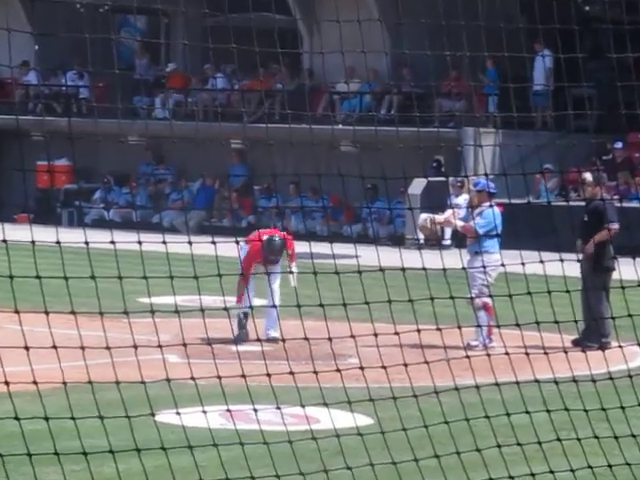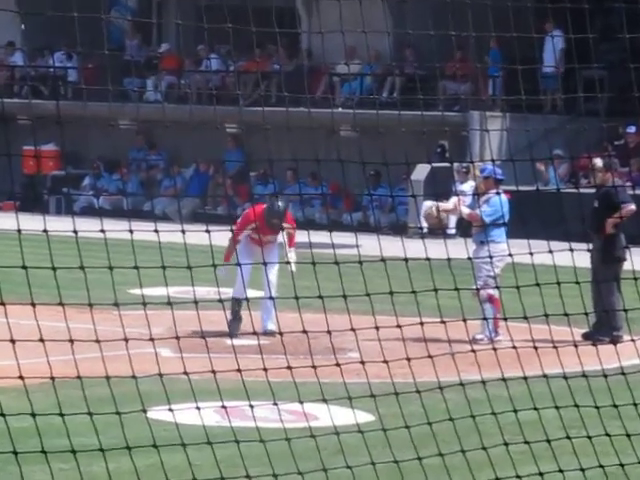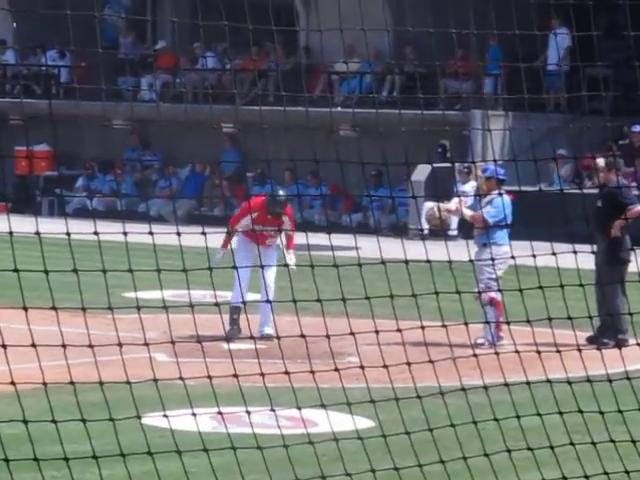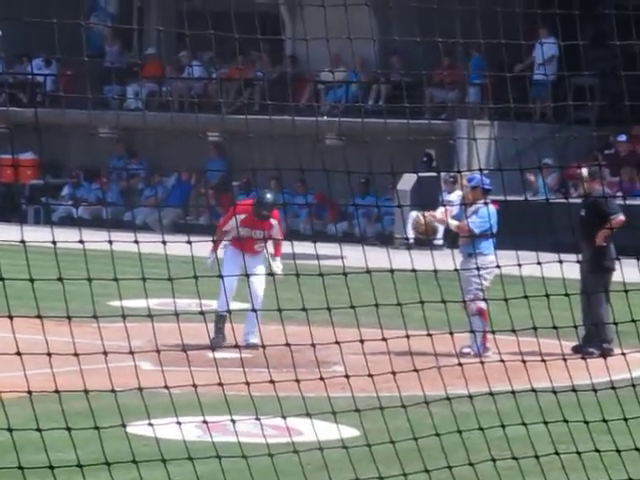
dt=0.2s
person 1, frame 1
left shoulder: (604, 204)
right shoulder: (591, 203)
left elbow: (614, 227)
left wrist: (594, 240)
right wrist: (582, 240)
left hip: (600, 256)
right hip: (588, 255)
left knee: (599, 297)
right knee: (587, 296)
left ankle: (603, 339)
right ankle: (589, 334)
person 1, frame 2
left shoulder: (615, 188)
right shoulder: (602, 188)
left elbow: (631, 208)
left wrist: (612, 220)
left hip: (611, 244)
right hip: (599, 242)
left knee: (610, 288)
right knee: (598, 287)
left ankle: (615, 332)
right ankle: (601, 327)
person 1, frame 3
left shoulder: (618, 188)
right shoulder: (606, 187)
left wrist: (618, 223)
left hip: (615, 245)
right hip: (604, 243)
left knee: (614, 290)
right knee: (602, 289)
left ankle: (620, 335)
right ankle: (605, 331)
person 1, frame 4
left shoulder: (602, 197)
right shoulder: (591, 196)
left elbow: (619, 218)
left wrist: (603, 233)
left hip: (600, 254)
right hip: (589, 252)
left knee: (599, 299)
right knee: (587, 298)
left ankle: (605, 344)
right ankle: (590, 340)
person 2, frame 1
left shoulder: (490, 212)
right shoulder: (476, 211)
left elbow: (471, 230)
right elbow: (460, 222)
left wrist: (454, 221)
right wrist: (437, 219)
left hip: (486, 259)
right hip: (477, 259)
left knee: (480, 296)
right knee: (478, 297)
left ankle: (485, 339)
right ankle: (484, 337)
person 2, frame 2
left shoulder: (497, 199)
right shoulder: (483, 198)
left elbow: (476, 217)
right elbow: (463, 209)
left wrist: (460, 208)
right wrist: (444, 207)
left hip: (492, 248)
right hip: (483, 248)
left knee: (486, 288)
right knee: (484, 288)
left ankle: (492, 332)
right ankle: (489, 330)
person 2, frame 3
left shoulder: (501, 200)
right shoulder: (484, 199)
left elbow: (480, 218)
right elbow: (467, 211)
left wrist: (463, 210)
right wrist: (450, 208)
left hip: (495, 251)
right hip: (485, 250)
left knee: (488, 291)
right knee: (486, 291)
left ankle: (495, 336)
right ankle: (491, 334)
person 2, frame 4
left shoulder: (486, 210)
right shoulder: (469, 208)
left elbow: (466, 228)
right elbow: (451, 219)
left wrist: (448, 221)
right wrist: (435, 216)
left hip: (481, 260)
right hip: (470, 259)
left knee: (475, 301)
right knee: (471, 301)
left ankle: (480, 347)
right ankle: (477, 343)
person 3, frame 1
left shoulder: (287, 241)
right shoulder: (254, 250)
right elbow: (244, 276)
left wrist: (292, 267)
right wrist: (239, 303)
left knee: (274, 291)
right knee: (248, 290)
left ankle: (272, 332)
right ankle: (242, 329)
person 3, frame 2
left shoulder: (286, 218)
right shoulder: (252, 216)
left elbow: (291, 230)
right elbow: (235, 238)
left wrist: (291, 251)
right wrist: (226, 262)
left hip: (270, 247)
right hip: (248, 243)
left knee: (271, 281)
right knee: (242, 276)
left ankle: (269, 324)
right ankle: (235, 319)
person 3, frame 3
left shoulder: (286, 213)
right shoulder: (253, 206)
left elbow: (289, 232)
right elbow: (233, 226)
left wrist: (289, 252)
right wrist: (224, 248)
left hip: (269, 248)
right hip: (246, 242)
left knee: (268, 286)
right knee: (241, 282)
left ankle: (266, 328)
right ankle: (234, 324)
person 3, frame 4
left shoulder: (274, 217)
right shoulder: (240, 210)
left elbow: (277, 238)
right elbow: (222, 229)
left wrist: (276, 258)
right wrist: (214, 251)
left hip: (257, 257)
right hip: (235, 251)
left knee: (257, 294)
right knee: (227, 291)
left ankle: (251, 337)
right ankle: (219, 333)
